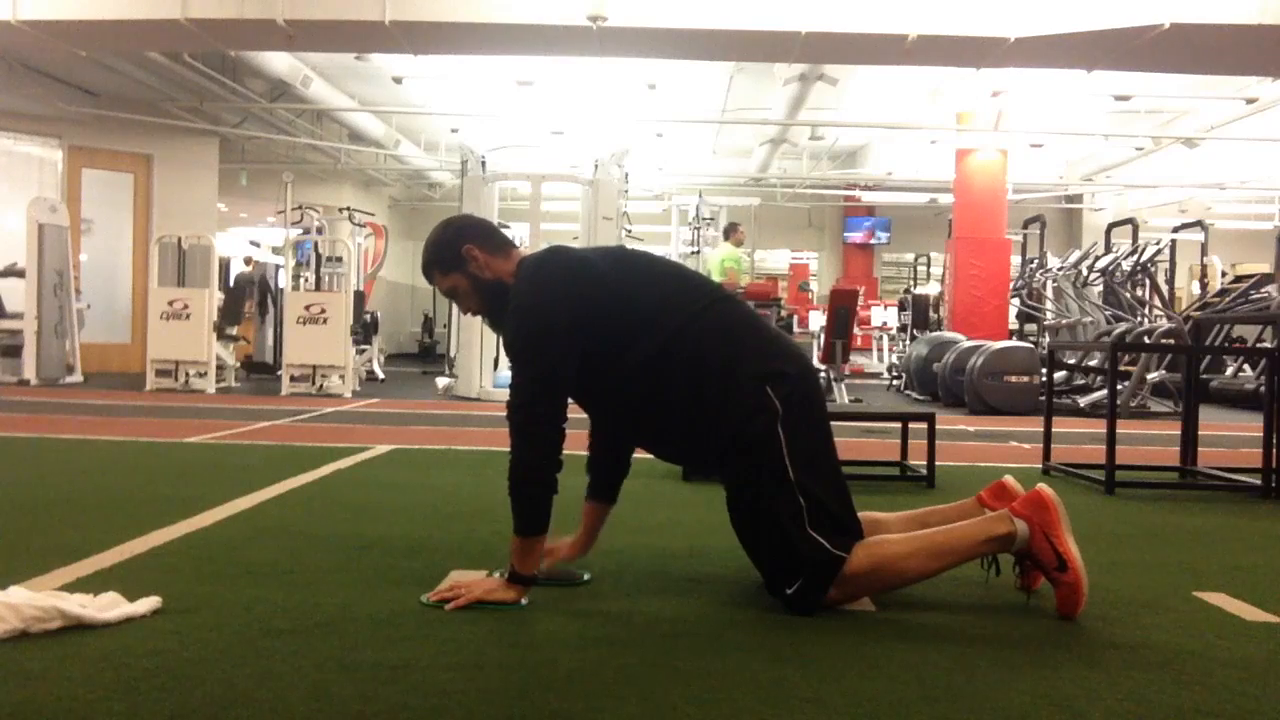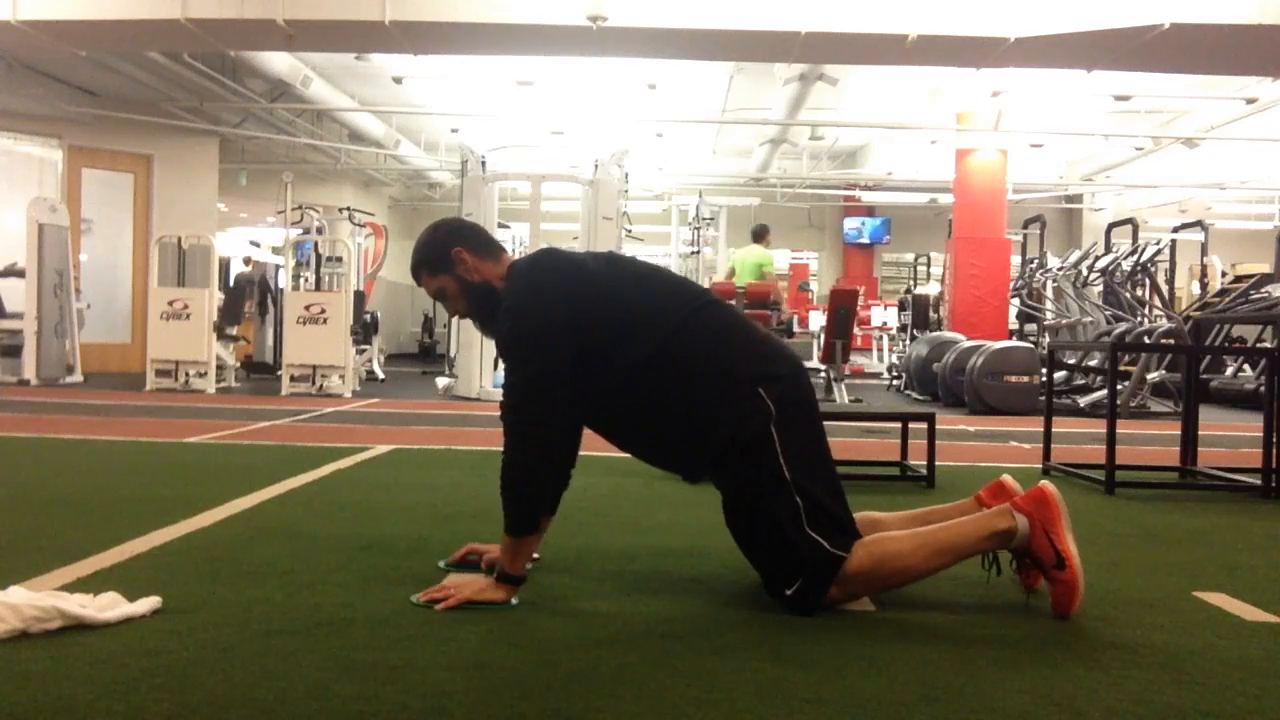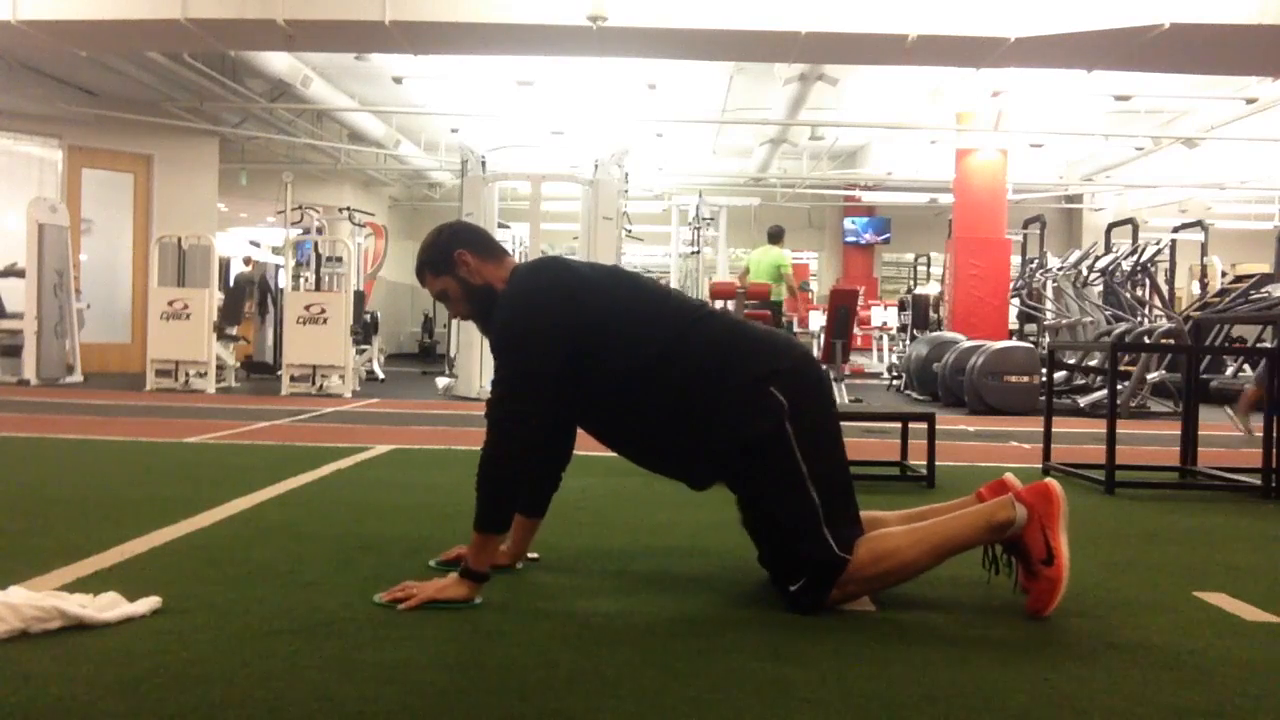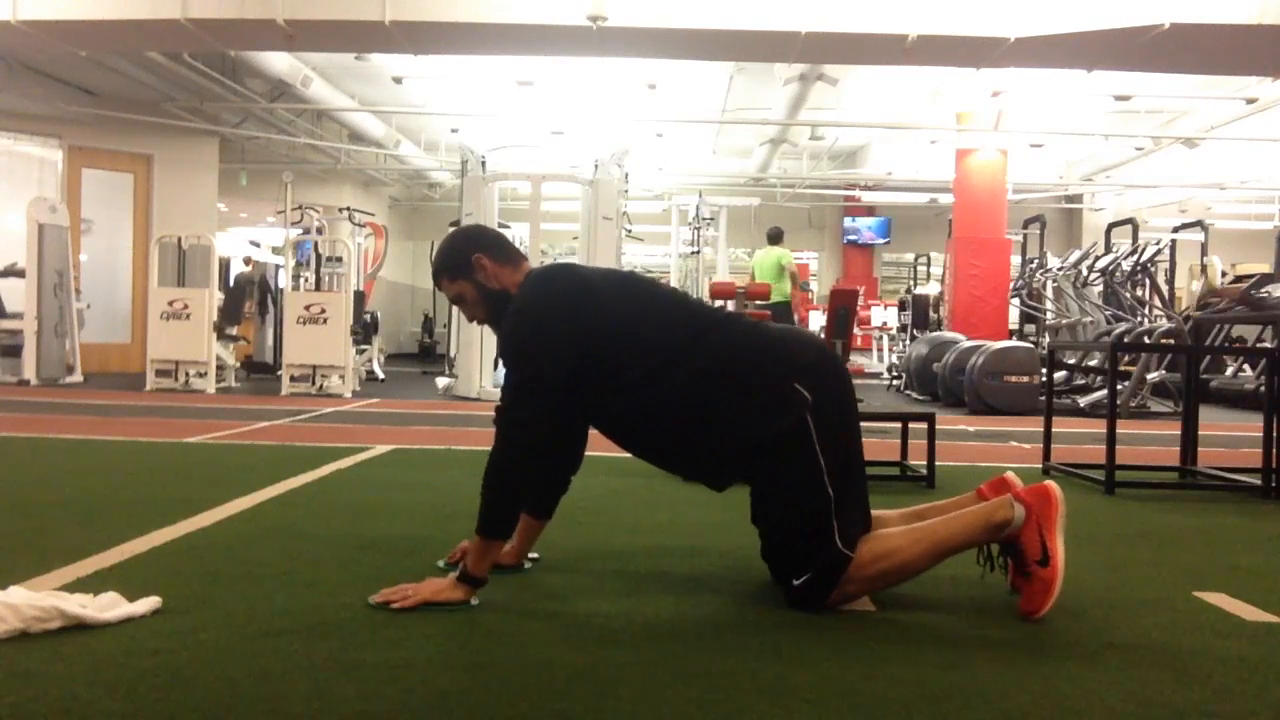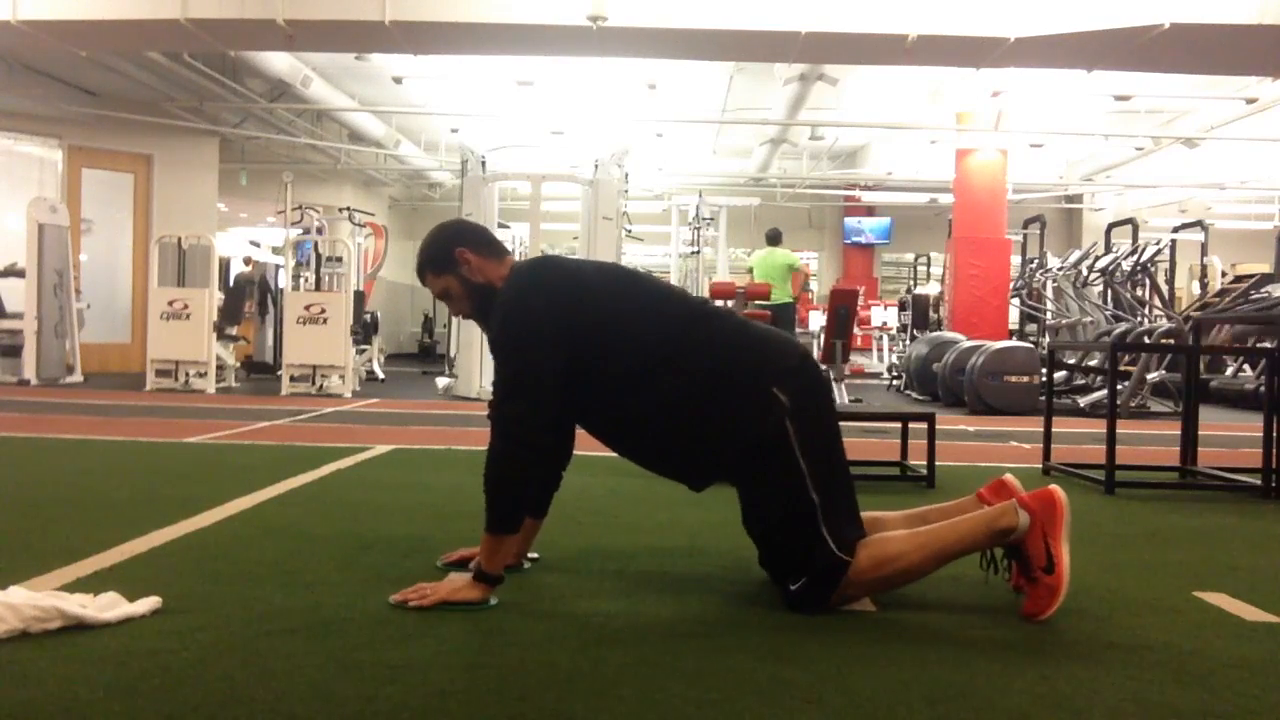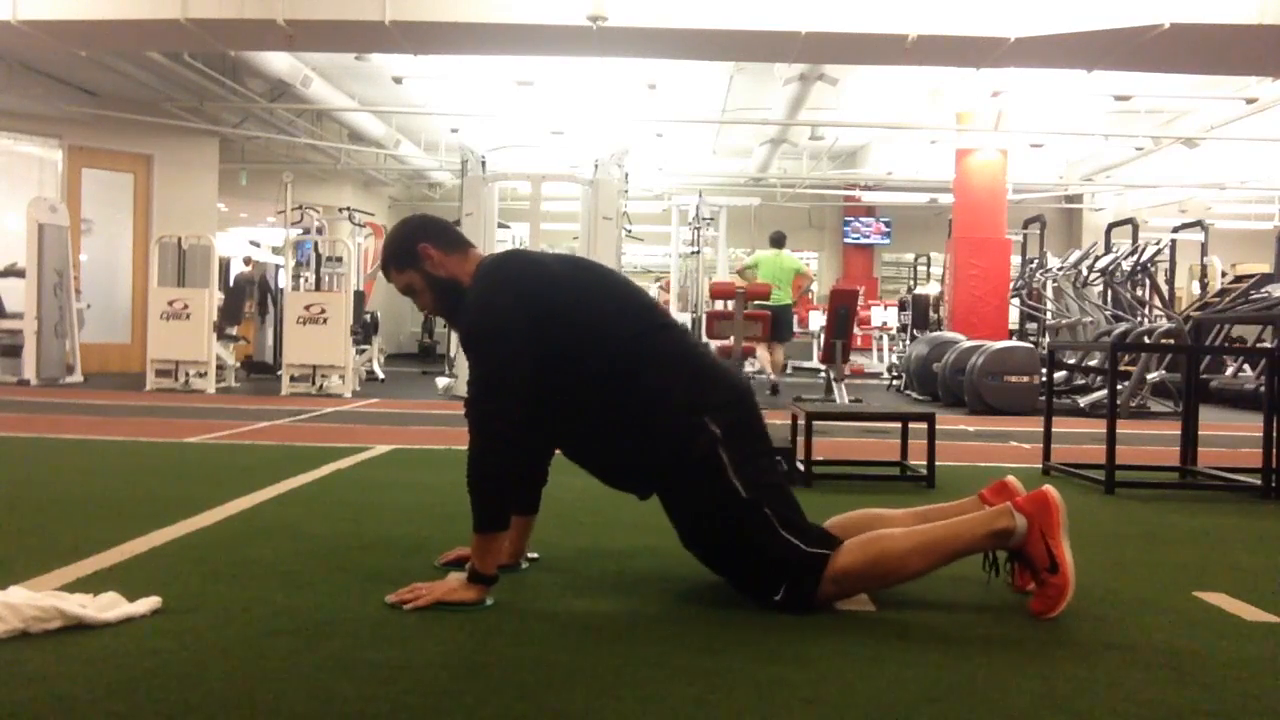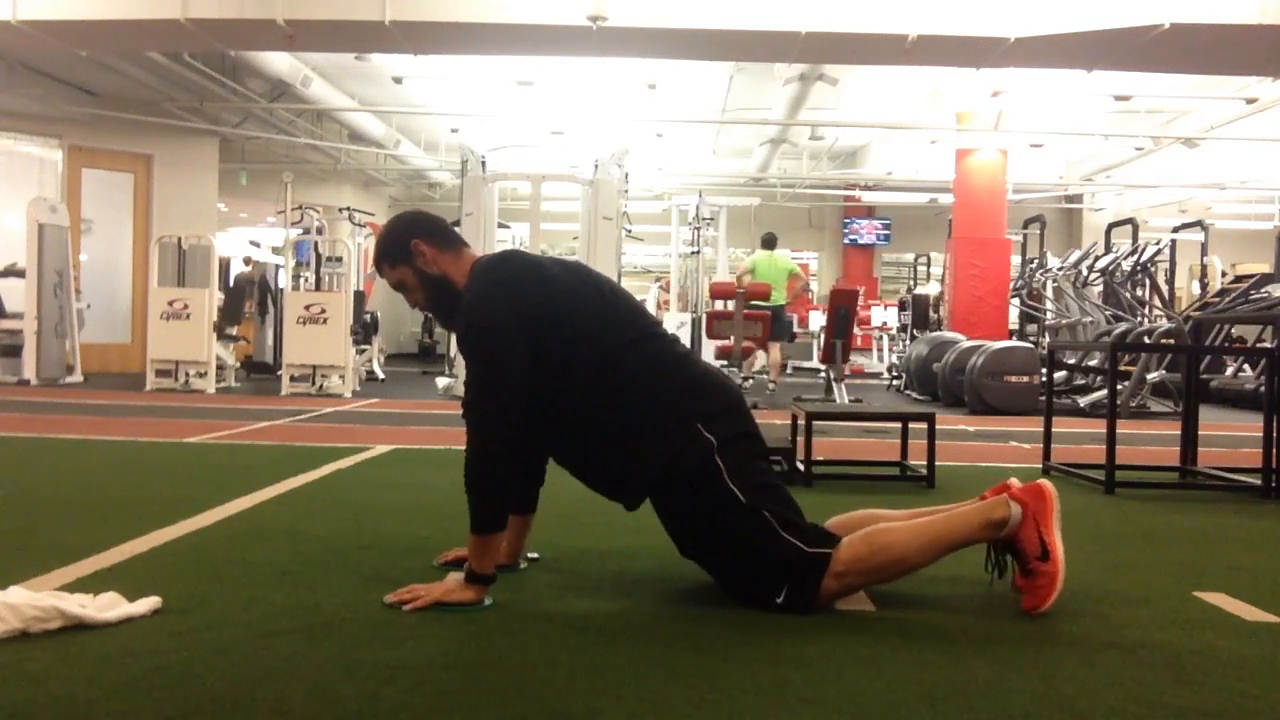
dt=0.5s
person 1, frame 1
left shoulder: (538, 295)
right shoulder: (569, 286)
left elbow: (535, 435)
right elbow: (612, 420)
left wrist: (519, 575)
right wrist: (582, 539)
left hip: (758, 399)
right hip: (755, 399)
left knee: (816, 581)
right knee: (828, 542)
left ankle: (1017, 527)
right ankle: (990, 510)
person 1, frame 2
left shoulder: (531, 296)
right shoulder: (554, 292)
left elbow: (531, 438)
right elbow: (555, 437)
left wrist: (507, 577)
right wrist: (517, 544)
left hip: (749, 404)
right hip: (743, 404)
left knee: (817, 579)
right knee: (828, 542)
left ankle: (1014, 522)
right ankle: (990, 507)
person 1, frame 3
left shoulder: (528, 303)
right shoulder: (551, 298)
left elbow: (512, 439)
right elbow: (546, 439)
left wrist: (470, 572)
right wrist: (509, 547)
left hip: (768, 401)
right hip: (763, 400)
left knee: (821, 579)
right knee: (827, 542)
left ankle: (1014, 515)
right ankle: (990, 504)
person 1, frame 4
left shoulder: (540, 308)
right shoulder: (565, 305)
left elbow: (518, 444)
right elbow: (556, 446)
left wrist: (469, 576)
right wrist: (512, 548)
left hip: (792, 397)
right hip: (783, 398)
left knee: (818, 580)
right knee: (827, 545)
left ankle: (1012, 517)
right ankle: (988, 504)
person 1, frame 5
left shoulder: (527, 301)
right shoulder: (549, 294)
left elbow: (518, 439)
right elbow: (548, 439)
left wrist: (485, 573)
right wrist: (511, 546)
left hip: (768, 399)
right hip: (758, 401)
left knee: (821, 579)
right knee: (826, 545)
left ankle: (1017, 519)
right ankle: (988, 506)
person 1, frame 6
left shoulder: (496, 295)
right shoulder: (521, 287)
left elbow: (497, 436)
right elbow: (528, 432)
left wrist: (481, 575)
right wrist: (508, 546)
left hip: (696, 430)
right hip: (697, 424)
left knee: (809, 578)
right knee: (806, 546)
left ankle: (1011, 523)
right ankle: (986, 506)
person 1, frame 7
left shoulder: (491, 295)
right shoulder: (516, 286)
left elbow: (494, 438)
right elbow: (525, 434)
left wrist: (477, 576)
right wrist: (505, 548)
left hip: (688, 436)
right hip: (685, 433)
left knee: (814, 579)
right knee: (810, 544)
left ankle: (1007, 514)
right ankle: (991, 509)
